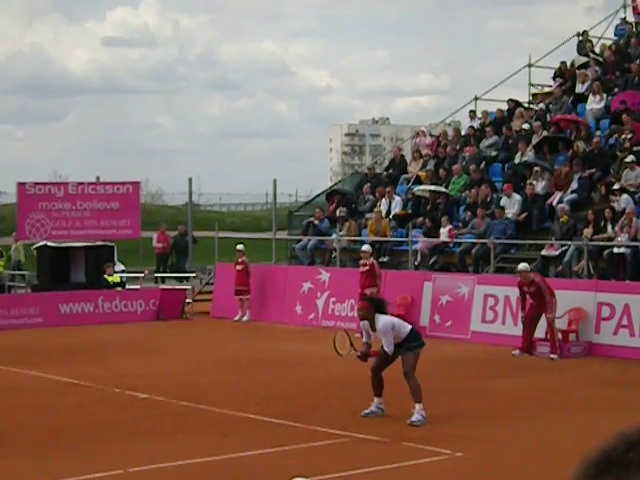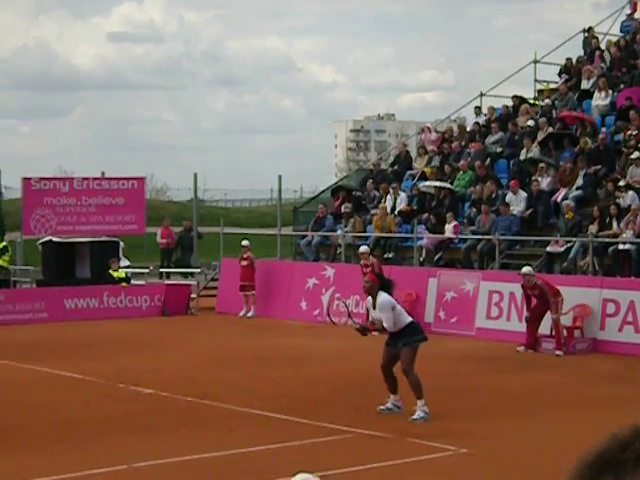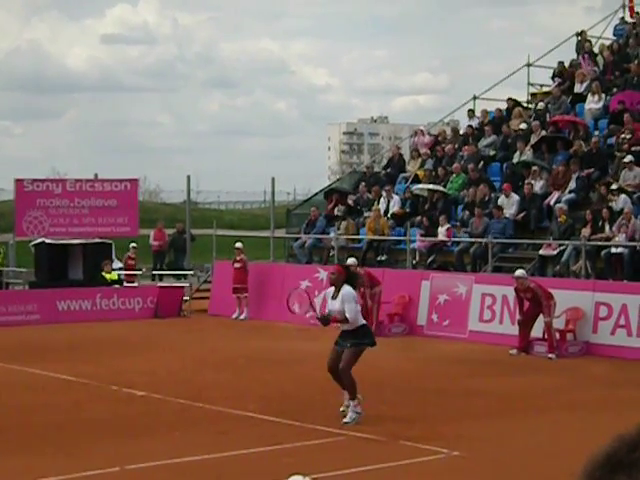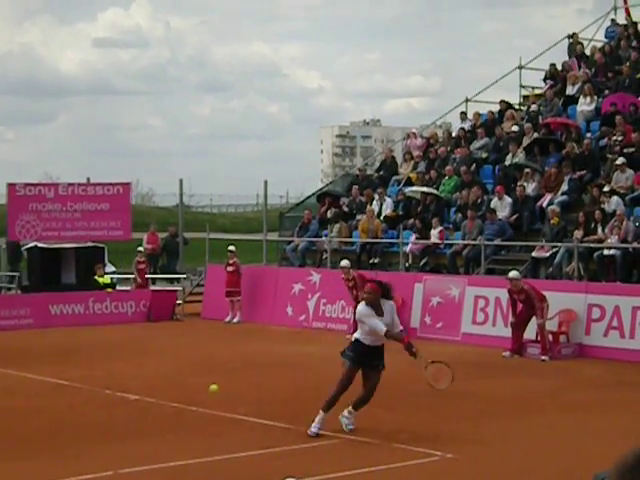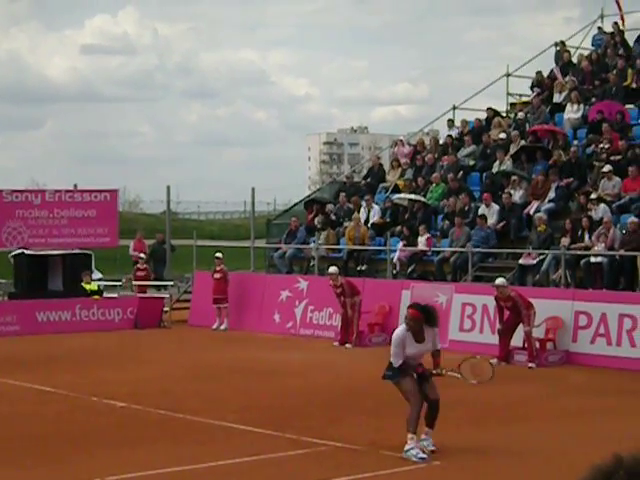
dt=0.7s
person 1, frame 1
left shoulder: (383, 323)
right shoulder: (364, 323)
left elbow: (388, 350)
right elbow: (367, 341)
left wrist: (369, 354)
right wrist: (364, 352)
left hip: (410, 340)
right hip: (394, 341)
left knee: (408, 373)
right knee: (375, 369)
left ankle: (419, 412)
right ankle: (378, 405)
person 1, frame 2
left shoulder: (384, 300)
right shoulder: (370, 300)
left elbow: (388, 327)
right elbow: (373, 321)
left wrist: (369, 328)
right wrist: (367, 327)
left hip: (409, 333)
right hip: (395, 335)
left knee: (406, 369)
right knee: (385, 366)
left ankle: (422, 408)
right ankle: (395, 402)
person 1, frame 3
left shoulder: (348, 293)
right shoulder: (329, 292)
left elbow: (352, 318)
right elbow: (330, 314)
left wrist: (331, 319)
right wrist: (325, 318)
left hip: (359, 334)
right hip: (345, 334)
left knee: (343, 369)
right knee: (331, 367)
left ankle: (355, 408)
right ankle: (352, 399)
person 1, frame 4
left shoulder: (390, 305)
right shoulder: (362, 310)
left elbow: (397, 328)
right elbow: (383, 331)
left wrist: (406, 343)
right wrist: (405, 340)
left hip: (376, 352)
right hip: (358, 349)
left knee: (368, 392)
right knee: (342, 387)
left ankle: (348, 415)
right ankle: (320, 418)
person 1, frame 5
left shoulder: (432, 330)
right shoulder: (399, 334)
left elbow: (436, 348)
right elbow: (397, 361)
left wrist: (436, 364)
right wrist: (420, 369)
left hip: (418, 369)
right hip: (399, 370)
left knee: (434, 400)
right knee: (416, 402)
left ankle: (426, 438)
right ankle: (410, 445)
